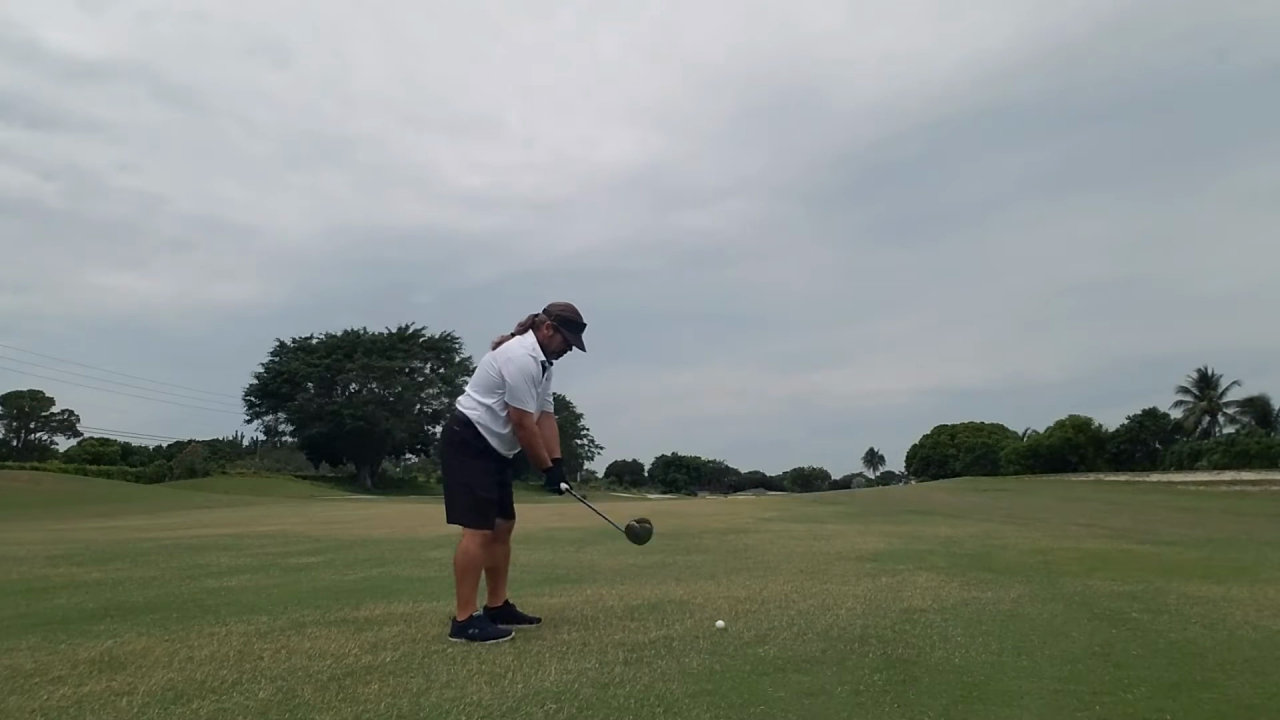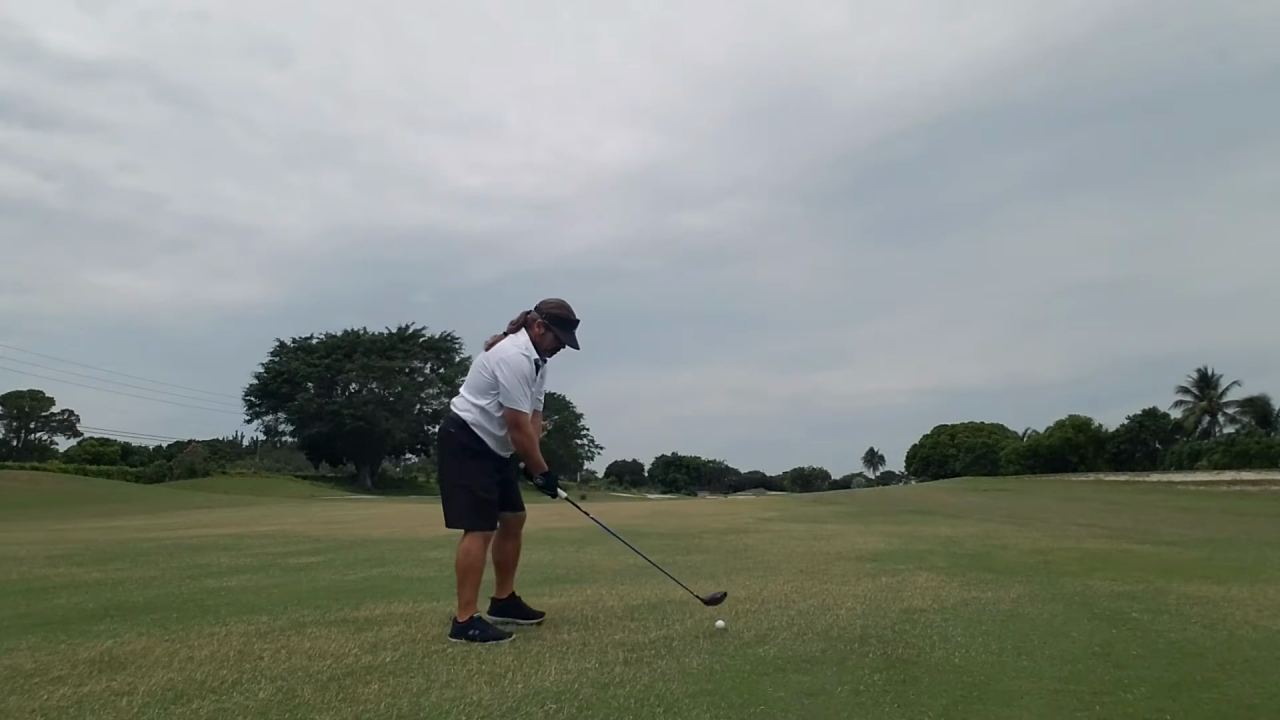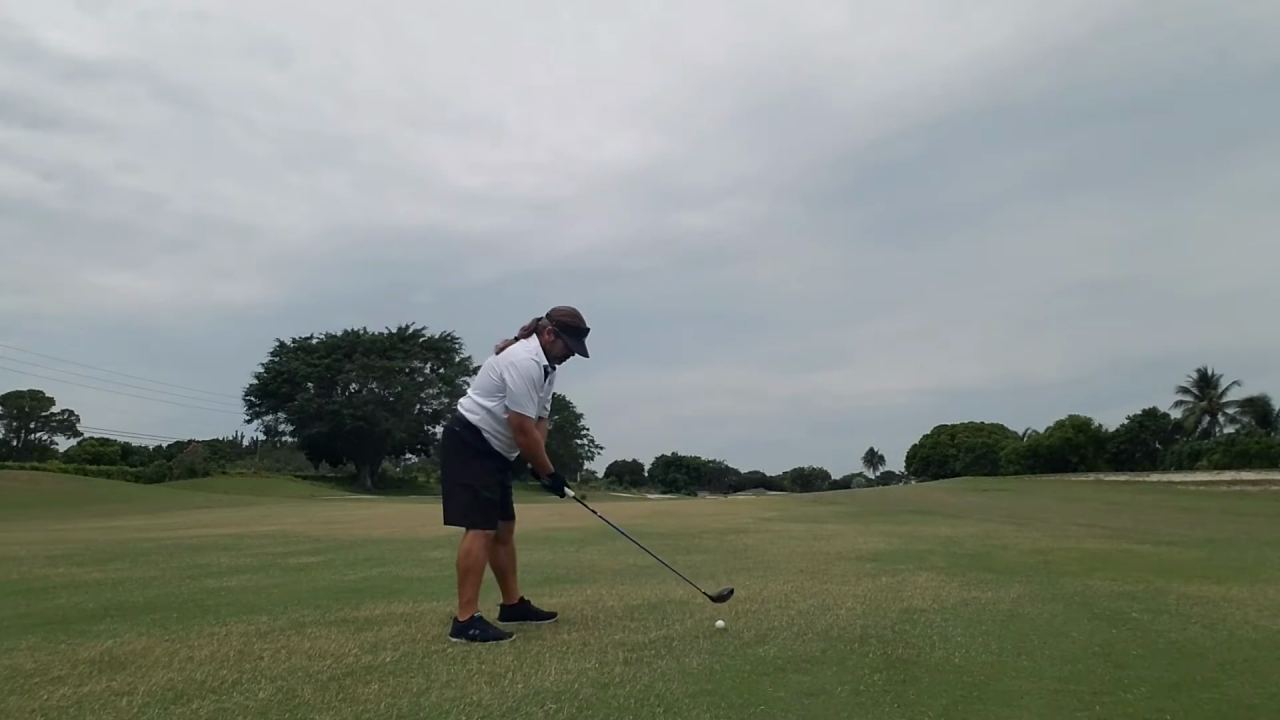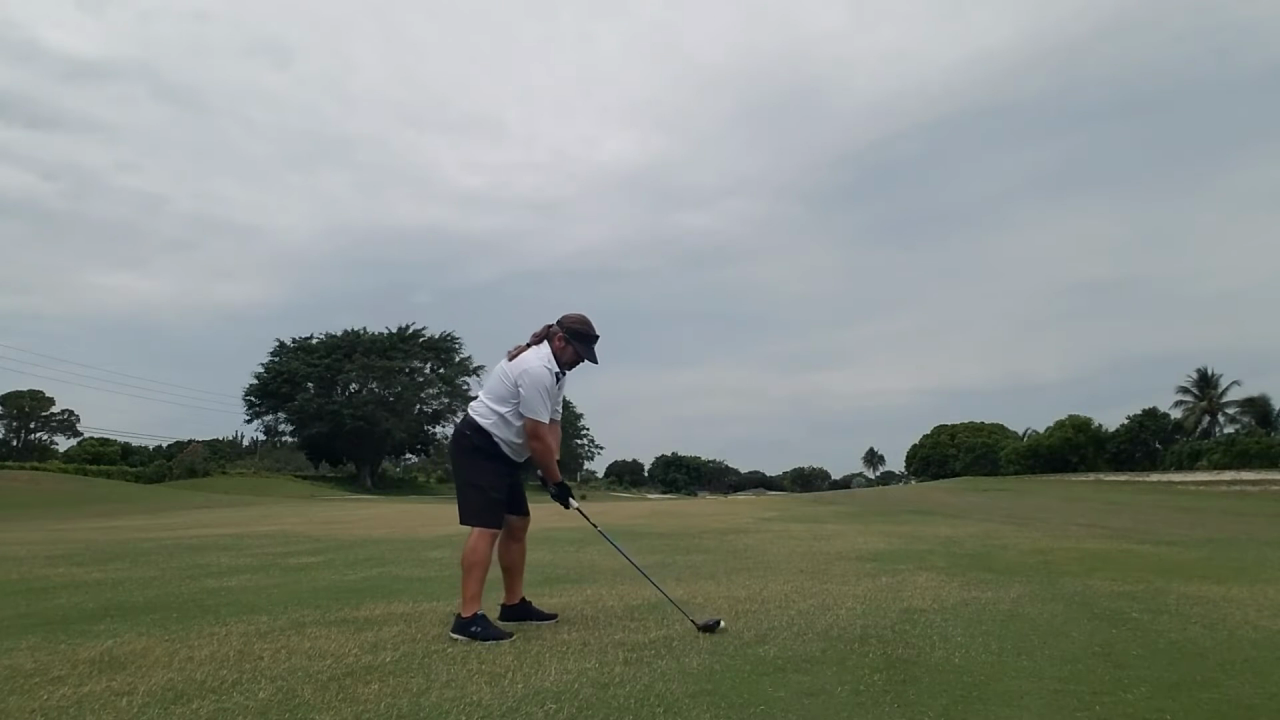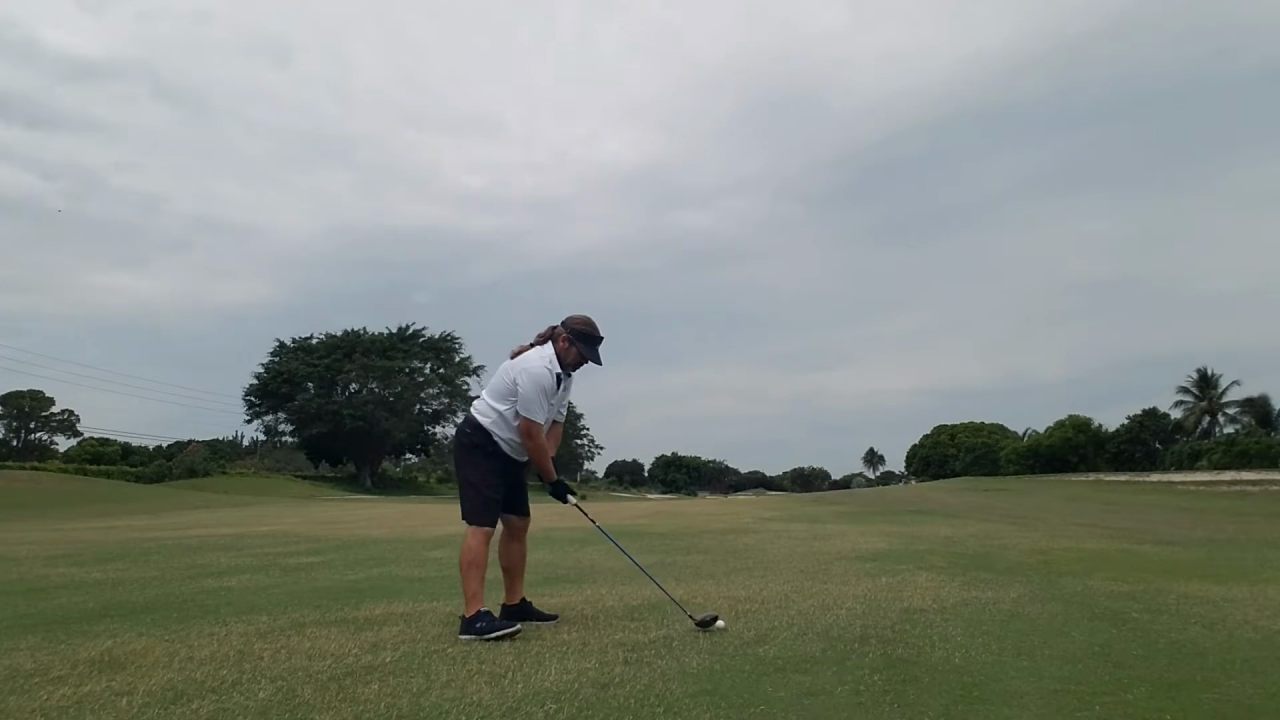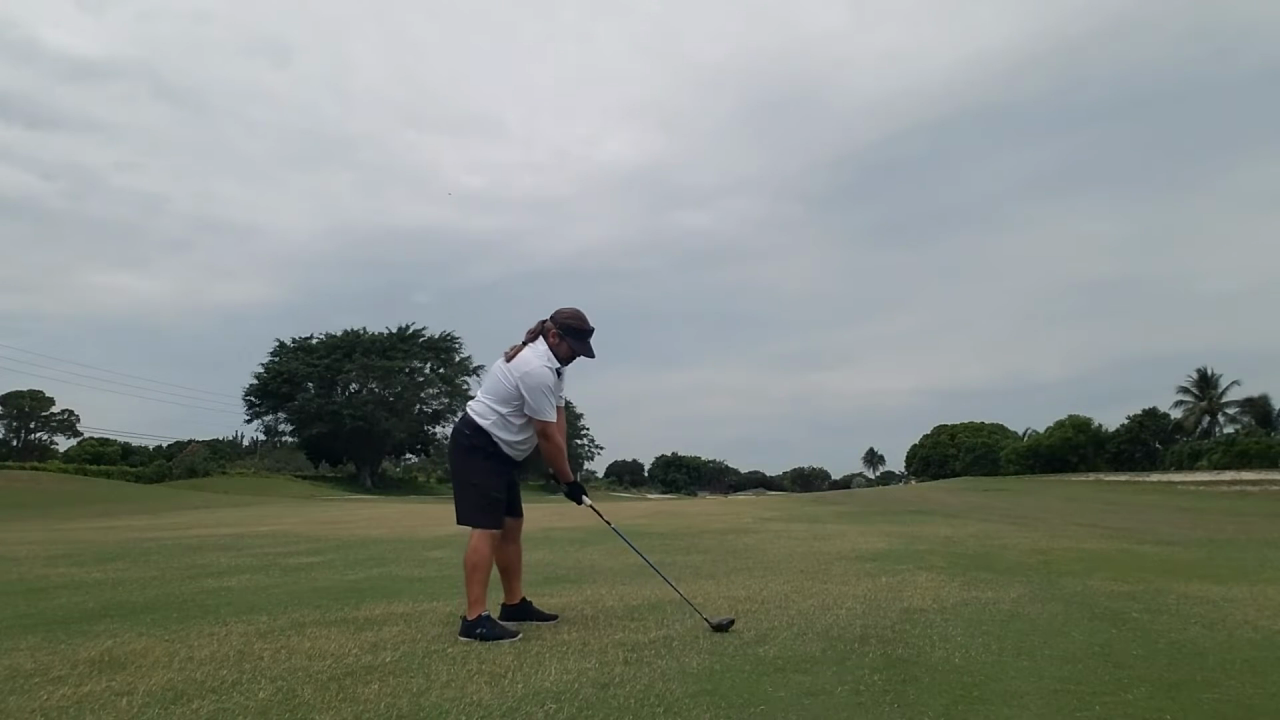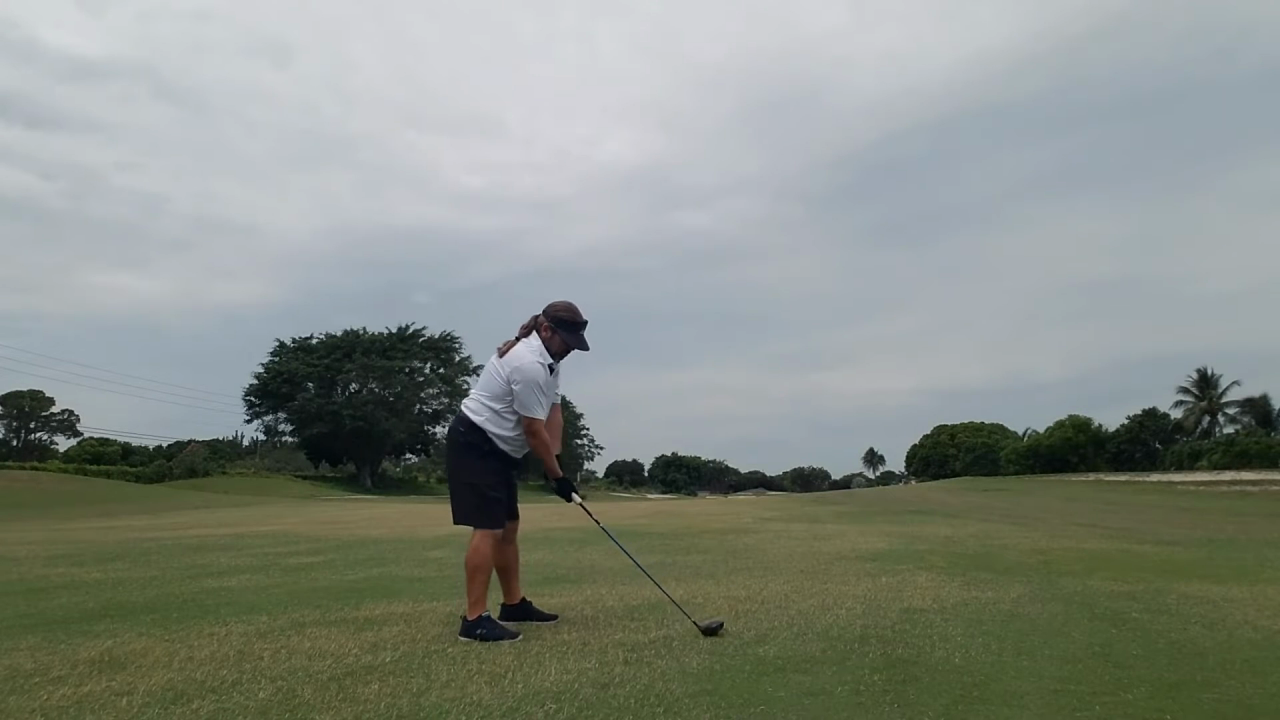
dt=0.3s
person 1, frame 1
left shoulder: (541, 362)
right shoulder: (521, 357)
left elbow: (545, 417)
right elbow: (523, 426)
left wrist: (557, 463)
right wrist: (546, 468)
left hip: (491, 448)
right hip: (468, 443)
left knee: (501, 526)
right knee: (478, 528)
left ankle: (497, 606)
right ankle: (464, 620)
person 1, frame 2
left shoulder: (536, 359)
right shoulder: (513, 357)
left elbow: (533, 416)
right elbow: (518, 426)
left wrist: (530, 463)
right wrist: (542, 471)
left hip: (492, 449)
right hip: (467, 445)
left knee: (513, 520)
right knee: (480, 529)
left ankle: (504, 599)
right ankle: (465, 620)
person 1, frame 3
left shoulder: (545, 365)
right shoulder: (524, 362)
left elbow: (539, 422)
right elbow: (523, 430)
left wrist: (537, 466)
right wrist: (549, 472)
left hip: (493, 450)
right hip: (469, 445)
left knee: (503, 530)
right knee: (481, 530)
left ankle: (513, 604)
right ankle: (465, 620)
person 1, frame 4
left shoulder: (556, 371)
right shoulder: (536, 369)
left elbow: (552, 425)
right elbow: (535, 436)
left wrist: (552, 470)
right wrist: (556, 482)
left hip: (503, 451)
right hip: (478, 446)
left knee: (517, 524)
right knee: (486, 528)
left ankle: (513, 604)
right ankle: (469, 617)
person 1, frame 5
left shoulder: (563, 373)
right shoulder: (537, 369)
left elbow: (554, 425)
right elbow: (530, 434)
left wrist: (546, 467)
right wrist: (552, 479)
left hip: (507, 452)
right hip: (479, 445)
left knee: (517, 524)
right knee: (482, 527)
left ankle: (514, 603)
right ankle: (474, 616)
person 1, frame 6
left shoulder: (548, 361)
right shoulder: (537, 369)
left elbow: (558, 417)
right elbow: (546, 434)
left wrist: (562, 466)
right wrist: (568, 479)
left hip: (497, 450)
right hip: (477, 447)
left knee: (511, 526)
right knee: (487, 529)
left ankle: (514, 604)
right ankle: (474, 619)
person 1, frame 7
left shoulder: (545, 359)
right shoulder: (529, 364)
left elbow: (554, 414)
right elbow: (534, 431)
left wrist: (556, 460)
right wrist: (557, 475)
left hip: (495, 450)
right hip: (474, 446)
left knee: (507, 528)
right knee: (488, 529)
left ankle: (514, 604)
right ankle: (475, 619)
